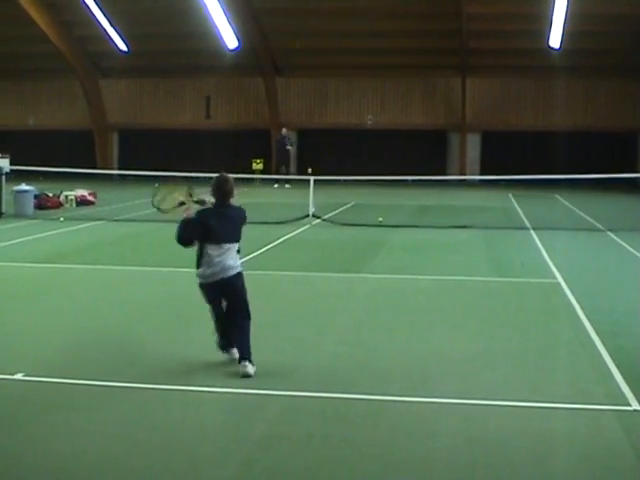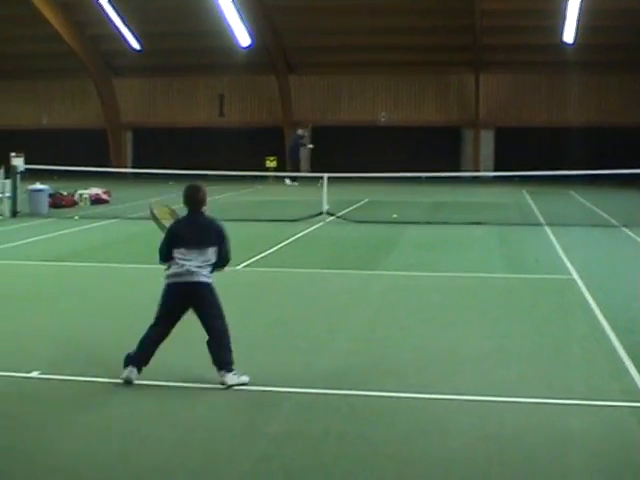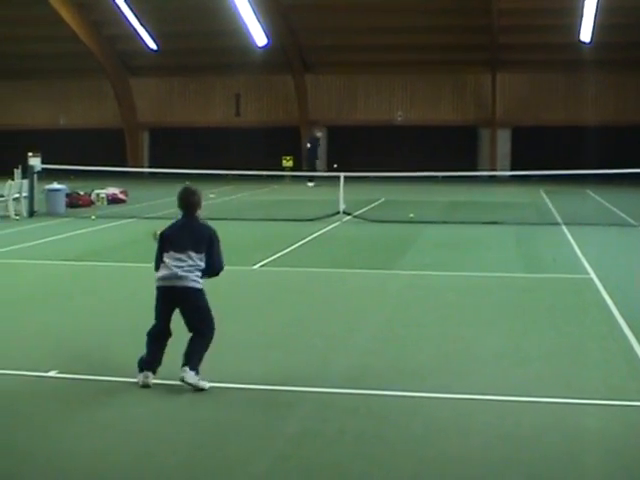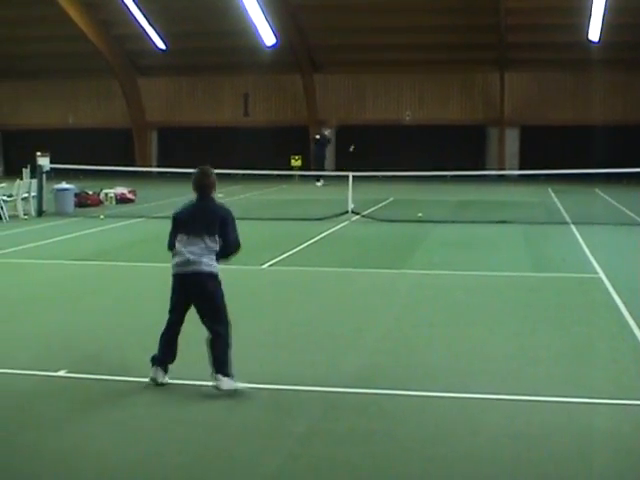
dt=0.3s
person 1, frame 1
left shoulder: (204, 216)
right shoulder: (238, 213)
left elbow: (184, 240)
left wrist: (186, 222)
left hip: (208, 276)
right hip: (232, 273)
left knee: (220, 314)
right knee: (241, 316)
left ankle: (230, 348)
right ankle: (244, 361)
person 1, frame 2
left shoulder: (176, 227)
right shoulder: (215, 227)
left elbow: (163, 257)
right elbow: (223, 260)
left hip: (175, 282)
right hip: (200, 282)
left knee: (160, 326)
right knee: (218, 329)
left ankle: (133, 366)
right ankle: (226, 372)
person 1, frame 3
left shoulder: (167, 231)
right shoulder: (207, 232)
left elbow: (158, 263)
right elbow: (216, 267)
left hip: (165, 285)
right hip: (190, 286)
left knee: (159, 329)
right knee: (204, 329)
left ankle: (147, 371)
right ankle: (189, 371)
person 1, frame 4
left shoulder: (181, 214)
right shoulder: (222, 213)
left elbow: (171, 245)
right elbow: (233, 246)
left hip: (180, 272)
right hip: (205, 273)
left knee: (174, 321)
right knee: (218, 324)
left ankle: (159, 368)
right ankle: (222, 376)
